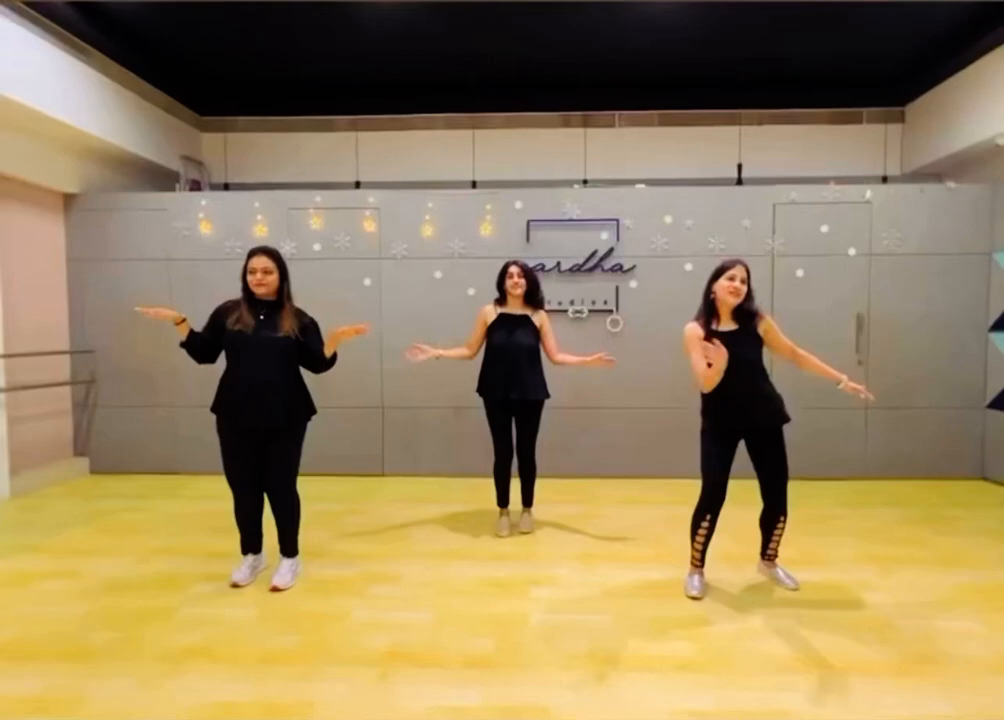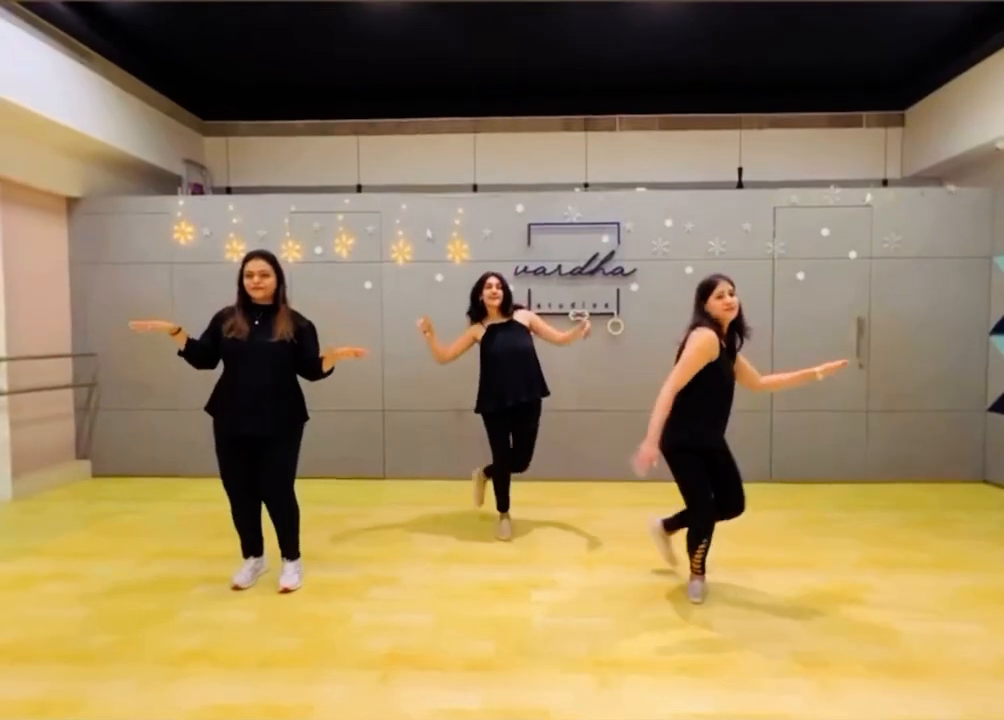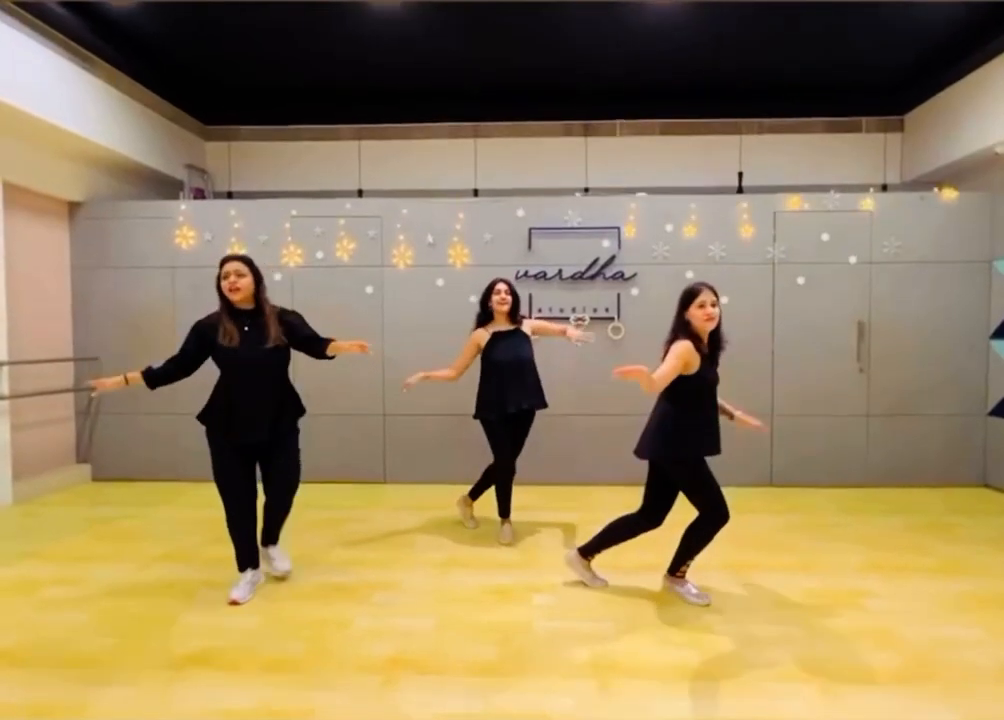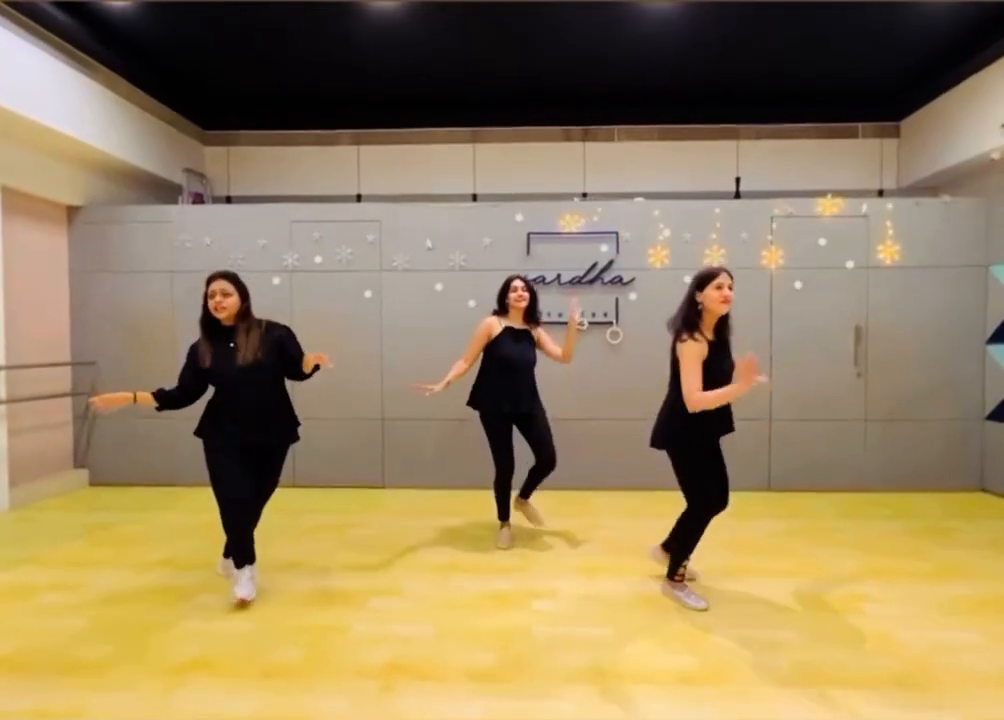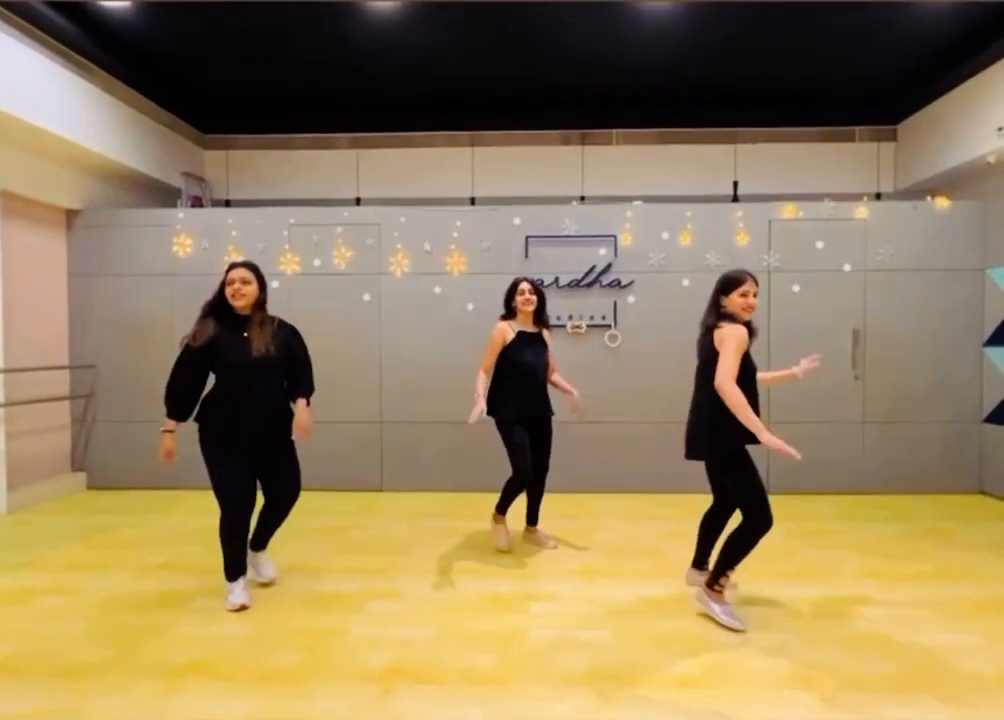
dt=0.3s
person 1, frame 1
left shoulder: (298, 320)
right shoulder: (228, 313)
left elbow: (316, 363)
right elbow: (203, 353)
left wrist: (336, 340)
right wrist: (179, 321)
left hip: (284, 418)
right hip: (235, 417)
left knee: (281, 486)
right knee: (244, 488)
left ankle: (289, 559)
right ankle: (251, 556)
person 1, frame 2
left shoulder: (295, 324)
right shoulder: (226, 320)
left elbow: (311, 370)
right elbow: (203, 358)
left wrist: (335, 355)
right wrist: (174, 331)
left hip: (280, 424)
right hip: (232, 421)
left knee: (277, 491)
right knee: (240, 492)
left ankle: (292, 561)
right ankle: (252, 558)
person 1, frame 3
left shoulder: (284, 321)
right shoulder: (209, 328)
left elbow: (315, 345)
right elbow: (177, 367)
left wrist: (342, 346)
right wrist: (126, 379)
left hip: (279, 424)
right hip: (229, 428)
left knee: (283, 488)
right knee: (237, 499)
left ankle: (270, 545)
right ankle: (248, 571)
person 1, frame 4
left shoulder: (273, 335)
right shoulder: (203, 349)
left elbow: (296, 370)
right elbow: (183, 394)
left wrist: (311, 361)
right wrist: (129, 398)
left hip: (273, 436)
right hip: (225, 438)
left knee: (255, 501)
right knee: (235, 502)
left ankle: (232, 557)
right ankle: (245, 569)
person 1, frame 5
left shoulder: (281, 332)
right shoulder: (208, 333)
left elbow: (301, 375)
right elbow: (183, 385)
left wrist: (302, 406)
right wrist: (169, 429)
left hip: (273, 432)
right hip: (224, 435)
left knee: (285, 493)
right knee: (237, 506)
left ankle: (257, 550)
right ankle: (235, 579)
person 2, frame 1
left shoulder: (757, 322)
right shoulder: (695, 331)
left elbow: (796, 354)
right elbow: (706, 383)
left wrist: (841, 380)
right wrist: (718, 365)
left hip: (762, 416)
right hip: (720, 422)
left knee: (776, 495)
right knee: (712, 495)
left ankle: (769, 561)
right ankle: (696, 568)
person 2, frame 2
left shoulder: (727, 342)
right shoulder: (705, 337)
left elbow: (756, 383)
right elbow: (670, 387)
left wrist: (814, 373)
right wrist: (652, 437)
left hip: (708, 437)
right hip: (683, 438)
left knee: (732, 503)
right knee: (703, 511)
left ankle: (665, 528)
right ankle: (696, 573)
person 2, frame 3
left shoulder: (710, 346)
right shoulder: (683, 348)
right elbow: (656, 385)
left wrist: (735, 414)
right wrist: (643, 376)
left hip: (679, 442)
right hip: (674, 445)
left knee: (651, 514)
right knee: (715, 513)
left ankle: (582, 554)
right ankle: (677, 576)
person 2, frame 4
left shoulder: (717, 333)
right shoulder: (691, 340)
right elbow: (693, 401)
left wrist: (746, 378)
right wrist: (739, 386)
left hip: (703, 432)
right hip: (683, 432)
left knee: (716, 499)
right knee: (701, 505)
left ankle: (669, 550)
right ankle: (674, 580)
person 2, frame 5
left shoulder: (719, 331)
right shoulder: (734, 331)
left elbow: (745, 380)
right elbow: (724, 385)
left wrist: (793, 372)
right wrist: (762, 433)
left hip: (712, 432)
right hip: (720, 434)
left knee: (727, 501)
right knee: (759, 517)
left ankle: (699, 569)
right ankle: (712, 591)
person 3, frame 1
left shoulder: (538, 316)
right shoulder: (489, 313)
left elbow: (555, 356)
right elbow: (469, 351)
left wrist: (589, 360)
right wrist: (435, 353)
left hip: (529, 393)
right hip: (496, 393)
left knee: (526, 452)
right knee: (503, 452)
left ankle: (528, 509)
right ankle: (503, 511)
person 3, frame 2
left shoulder: (523, 316)
right shoulder: (477, 329)
left elbow: (558, 338)
right elbow: (444, 356)
left wrist: (579, 330)
right wrist: (428, 332)
left hip: (527, 399)
right hip: (495, 402)
left knee: (521, 460)
right knee: (502, 459)
left ankle: (484, 475)
right ankle: (503, 515)
person 3, frame 3
left shoulder: (527, 326)
right shoulder: (481, 335)
left elbow: (567, 331)
right elbow: (455, 372)
left wrist: (574, 331)
right wrist: (424, 375)
left hip: (525, 407)
right hip: (494, 410)
left knee: (505, 463)
right knee: (505, 466)
left ankle: (468, 500)
right ankle: (504, 520)
person 3, frame 4
left shoulder: (534, 331)
right shoulder: (491, 324)
left elbow: (564, 356)
right elbow: (466, 361)
left wrist: (573, 324)
right wrist: (443, 383)
left hip: (527, 404)
right hip: (494, 405)
left knee: (548, 459)
right knee: (504, 466)
left ankle: (523, 499)
right ankle: (504, 524)
person 3, frame 5
left shoulder: (542, 333)
right shoulder: (504, 329)
right elbow: (485, 370)
left wrist: (570, 390)
right wrist: (480, 398)
left hip: (539, 410)
right hip: (509, 409)
left knee: (540, 470)
right knee: (523, 471)
left ankle: (532, 528)
right ankle: (499, 516)
